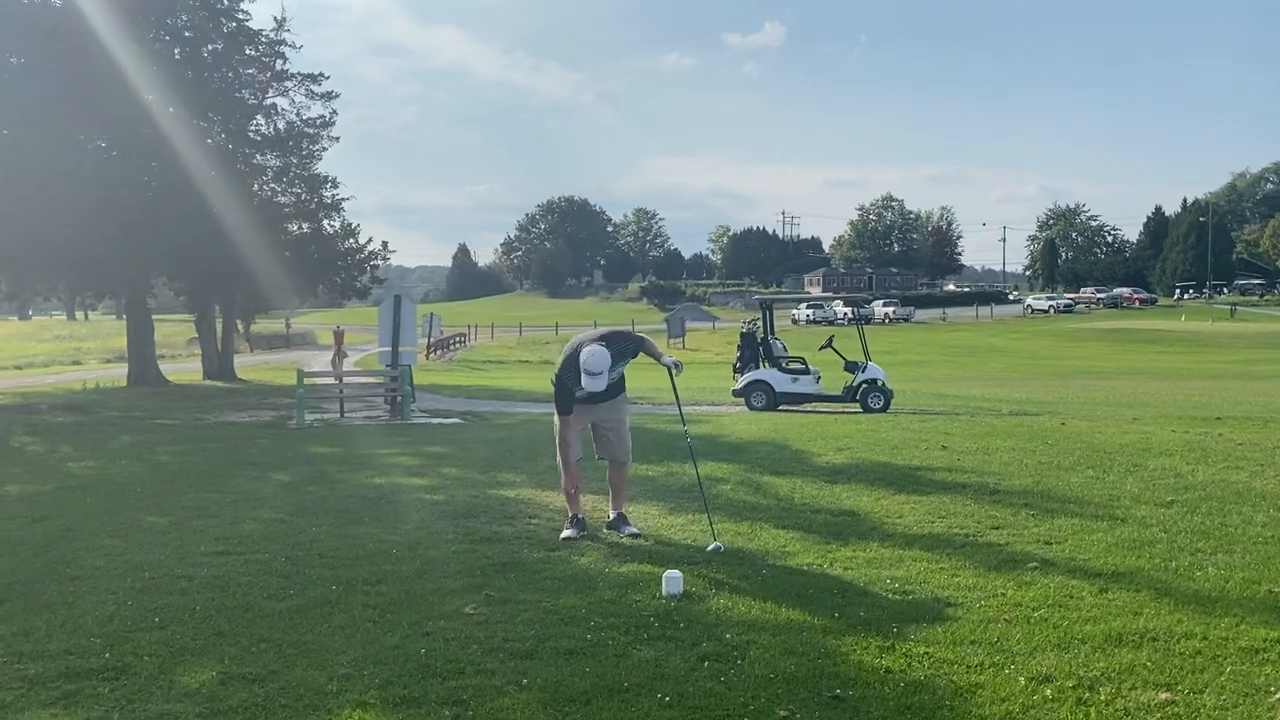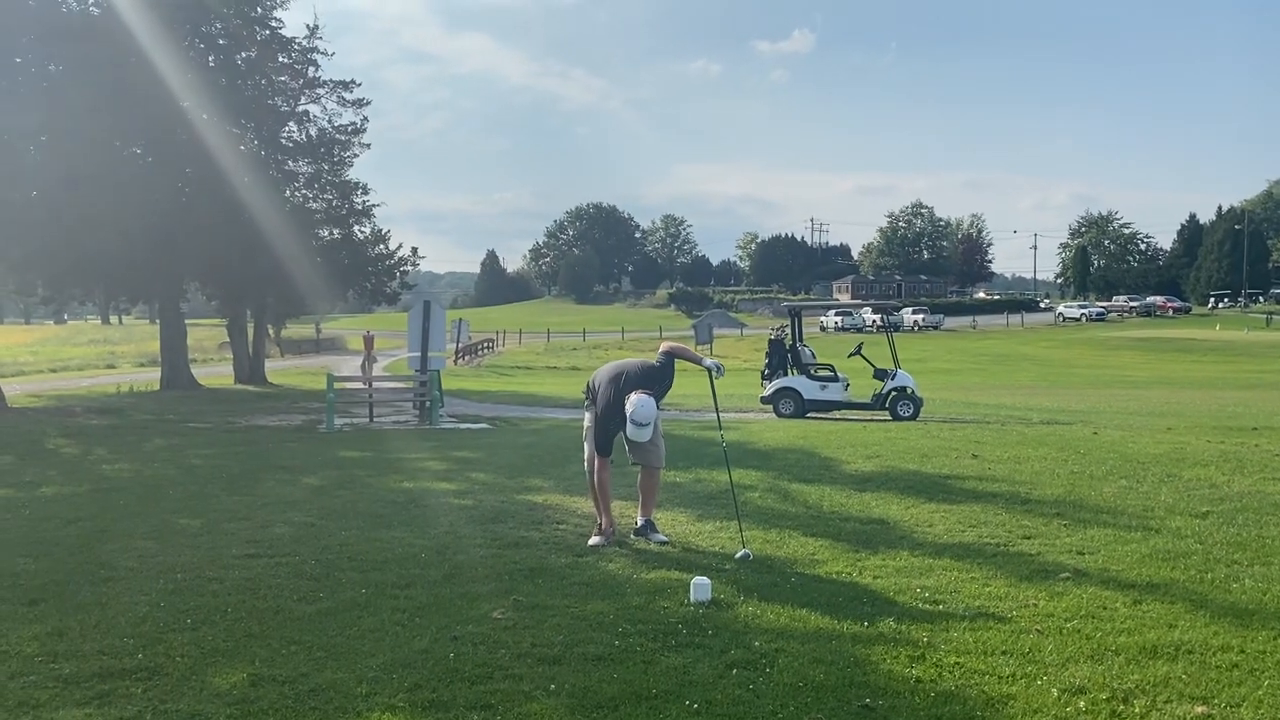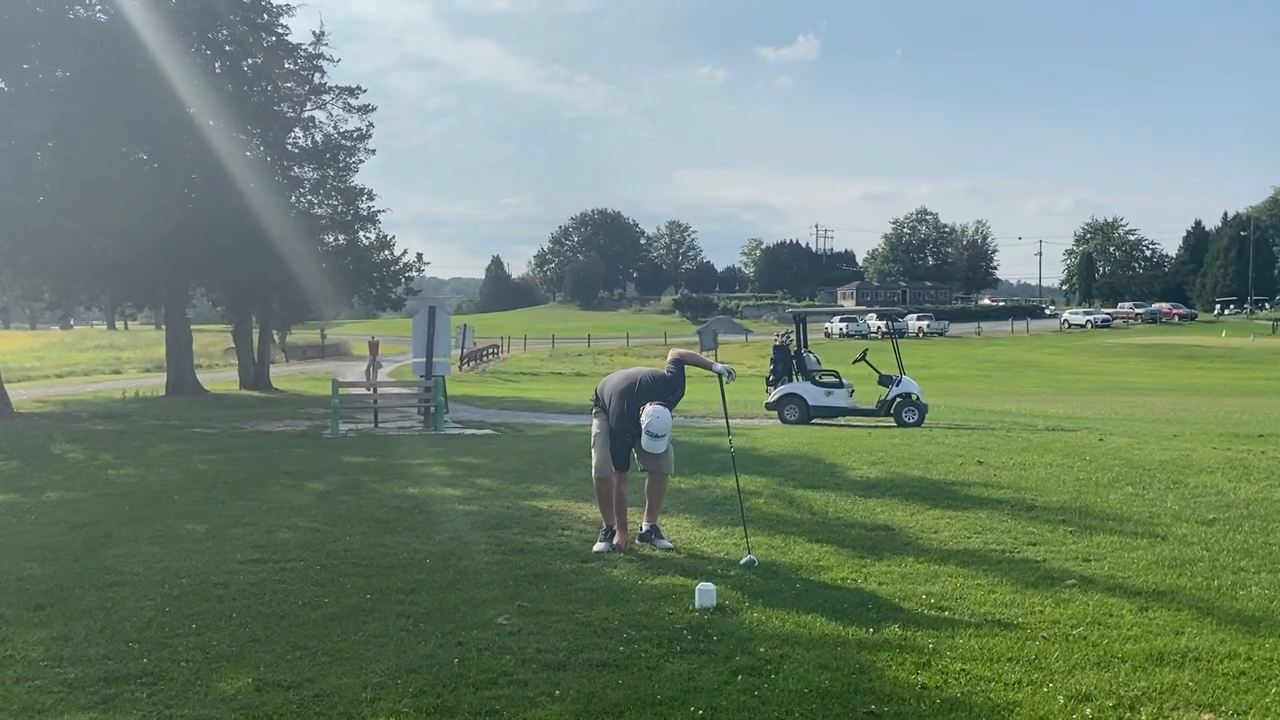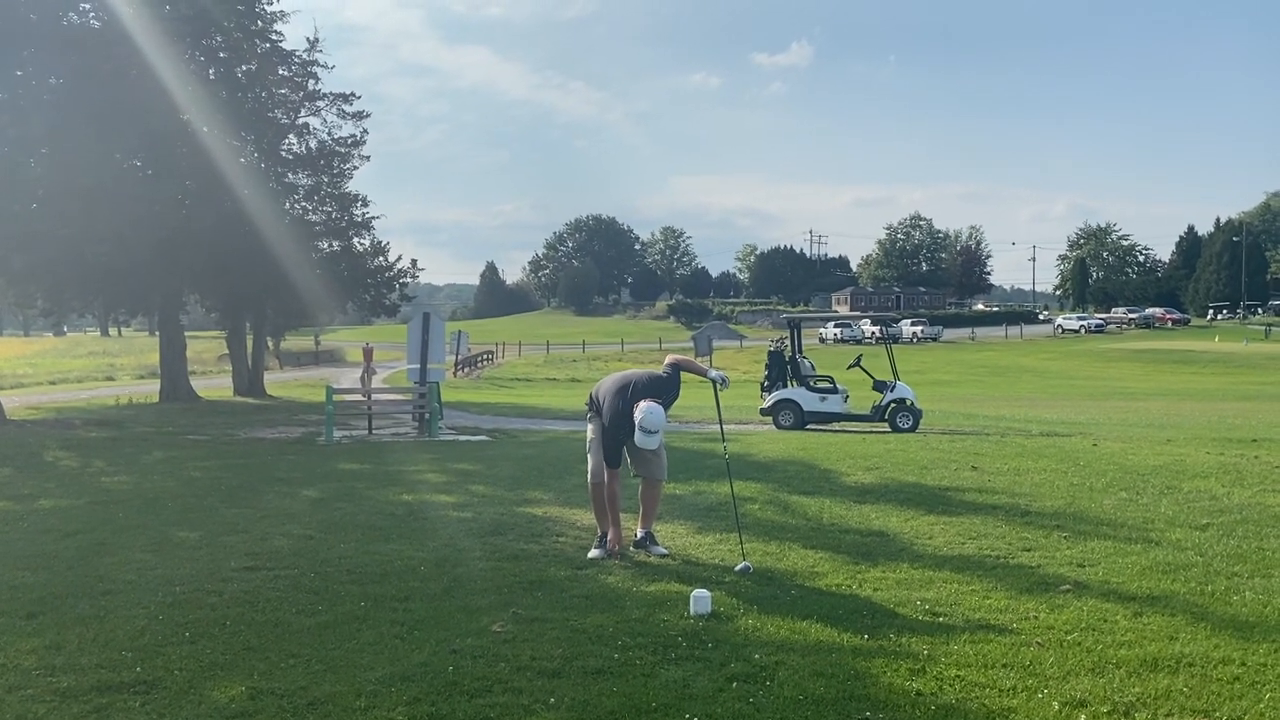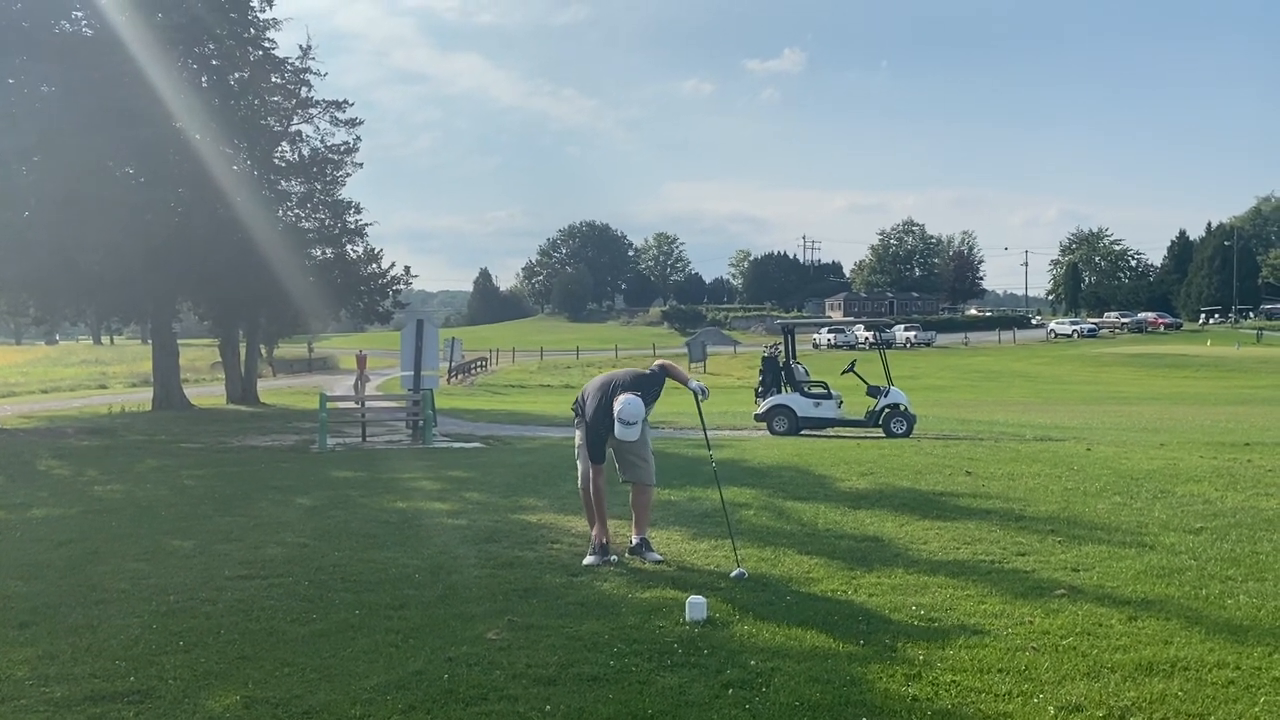
dt=1s
person 1, frame 1
left shoulder: (622, 341)
right shoulder: (567, 372)
left elbow: (642, 340)
right elbow: (564, 426)
left wrist: (662, 357)
right wrist: (566, 474)
left hip: (613, 399)
right hip: (575, 404)
left knee: (620, 456)
right knee: (569, 458)
left ankle: (616, 516)
right ankle: (575, 518)
person 1, frame 2
left shoulder: (660, 377)
right shoulder: (608, 414)
left elbow: (667, 346)
right elbow: (602, 466)
left wrist: (703, 360)
right wrist: (607, 515)
left hip: (643, 405)
right hip: (599, 400)
left knee: (654, 459)
right knee: (593, 462)
left ankle: (644, 522)
right ankle: (602, 523)
person 1, frame 3
left shoulder: (672, 387)
right shoulder: (622, 427)
left elbow: (675, 353)
right elbow: (621, 481)
left wrist: (713, 365)
right wrist: (622, 530)
left hip: (644, 398)
right hip: (607, 407)
left knee: (662, 466)
right knee: (602, 469)
left ankle: (649, 527)
right ankle: (609, 529)
person 1, frame 4
left shoulder: (667, 388)
right shoulder: (615, 425)
left elbow: (672, 359)
right elbow: (612, 478)
left wrist: (708, 372)
right wrist: (615, 527)
left hip: (646, 415)
right hip: (601, 412)
left knee: (655, 472)
right knee: (598, 474)
left ankle: (644, 534)
right ankle: (604, 535)
person 1, frame 5
left shoulder: (648, 385)
right shoulder: (596, 419)
left elbow: (662, 364)
right elbow: (597, 475)
left wrist: (690, 382)
right wrist: (601, 524)
left hip: (633, 418)
right hip: (589, 419)
left knee: (644, 477)
right knee: (586, 478)
left ankle: (639, 540)
right ankle: (599, 543)
